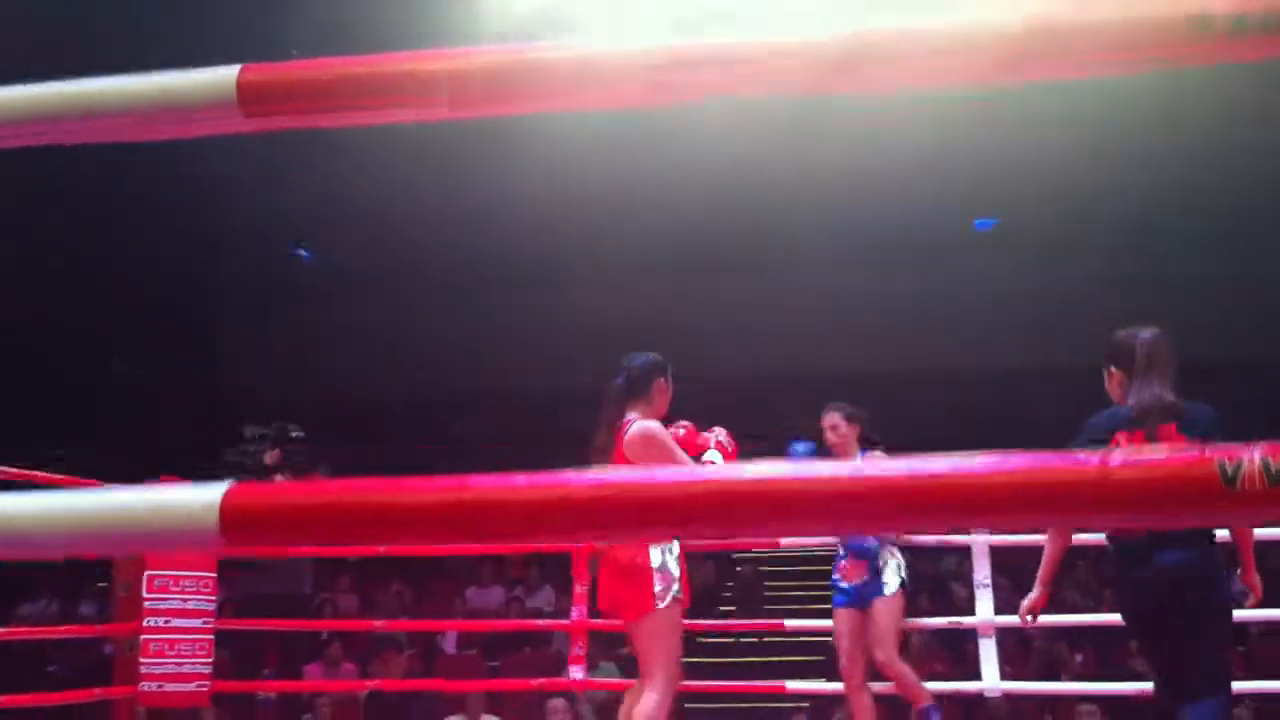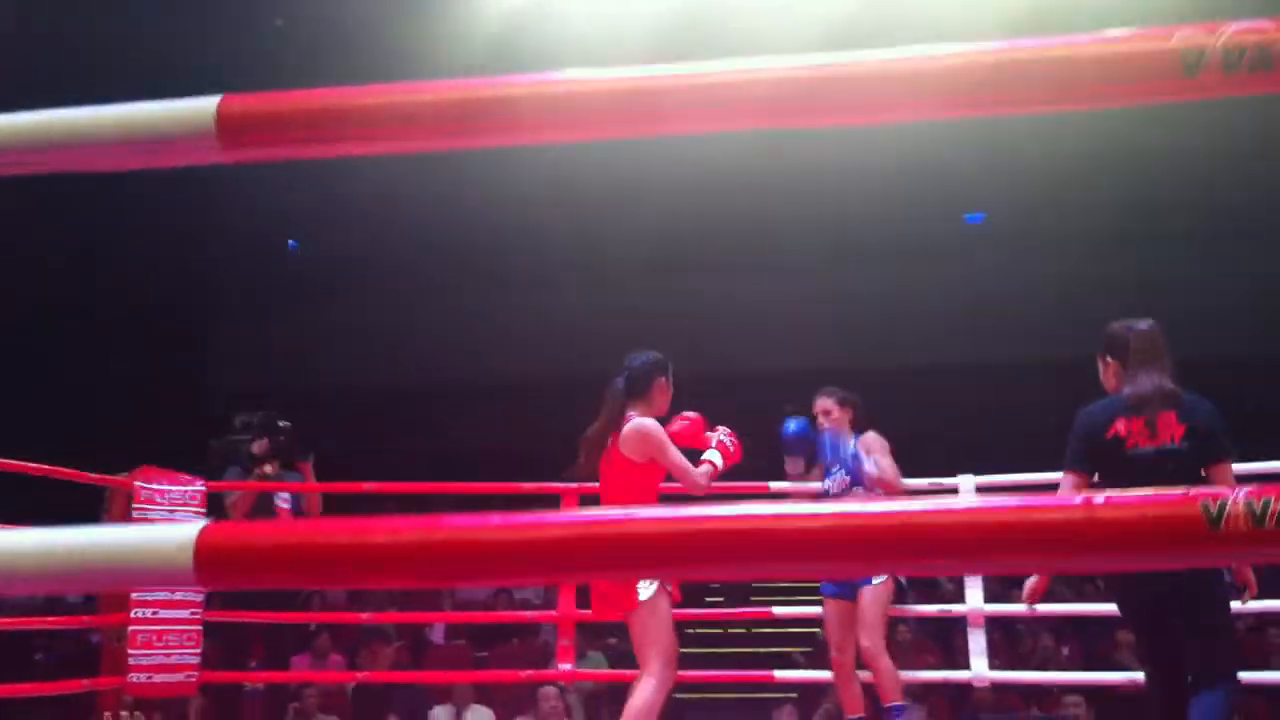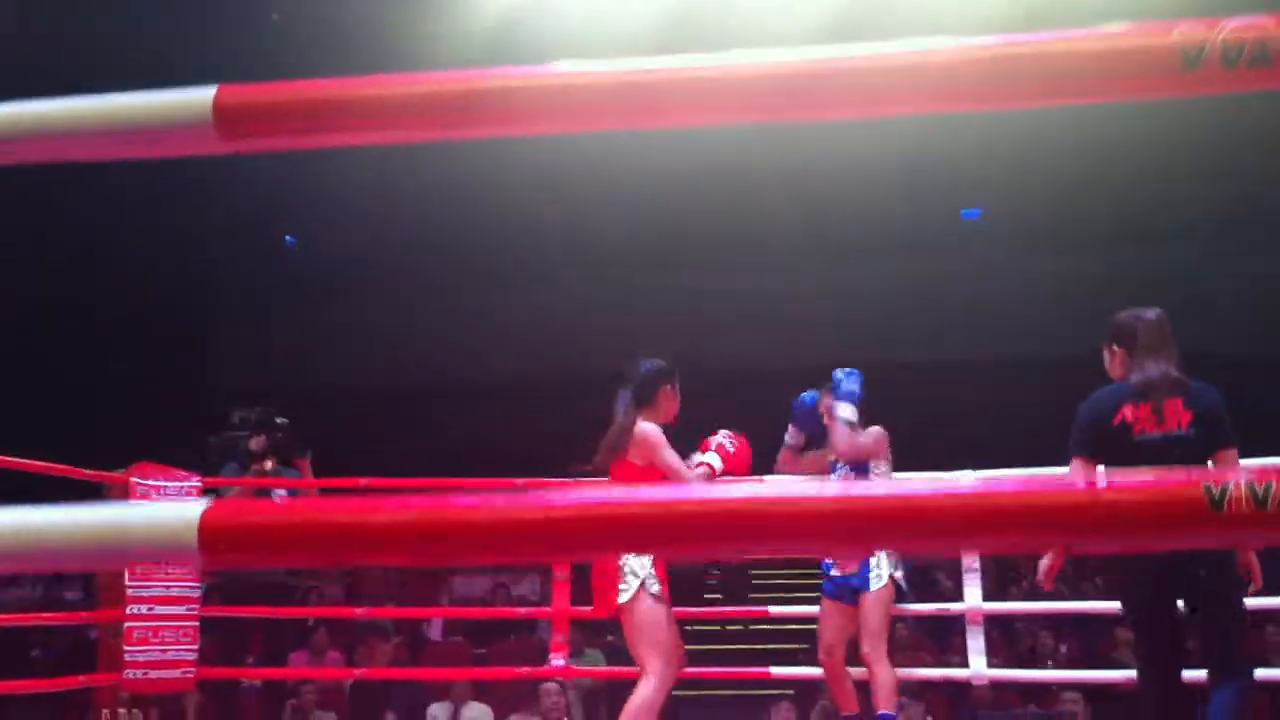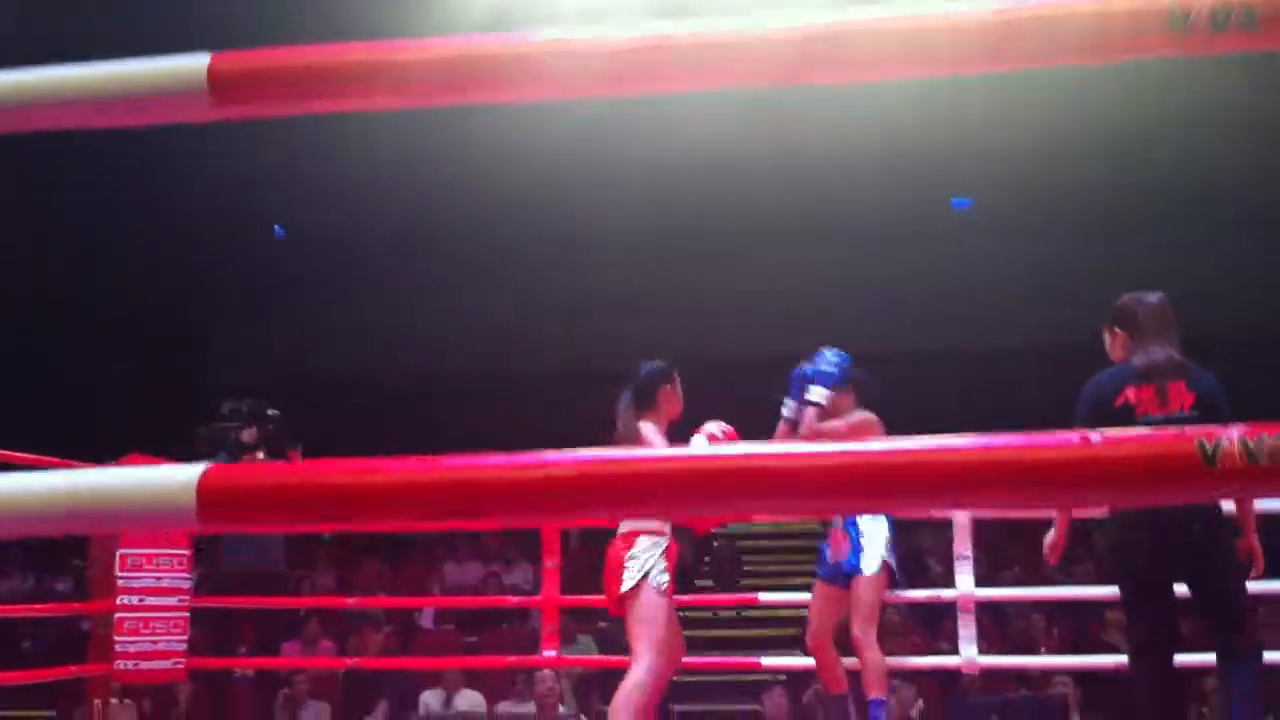
dt=0.1s
person 1, frame 1
left shoulder: (1097, 430)
right shoulder: (1201, 419)
left wrist: (1042, 587)
right wrist: (1248, 565)
left hip: (1136, 575)
right hip: (1194, 567)
left knee: (1172, 680)
person 1, frame 2
left shoulder: (1093, 420)
right shoulder: (1199, 411)
left elbow: (1068, 500)
right elbow: (1225, 491)
left wrist: (1042, 572)
right wrist: (1241, 560)
left hip: (1131, 565)
left knee: (1164, 674)
right knee: (1215, 676)
person 1, frame 3
left shoulder: (1100, 407)
right shoulder: (1203, 398)
left elbow: (1078, 485)
left wrist: (1055, 553)
right wrist: (1247, 547)
left hip: (1137, 549)
right hip: (1200, 542)
left knee: (1159, 665)
right knee: (1231, 665)
person 1, frame 4
left shoulder: (1102, 388)
right shoulder: (1203, 382)
left wrist: (1060, 528)
right wrist: (1249, 530)
left hip: (1135, 530)
right hip: (1199, 523)
left knee: (1150, 648)
right knee: (1237, 639)
person 2, frame 1
left shoulder: (616, 431)
right shoulder: (650, 431)
left wrist: (671, 443)
right wrist: (717, 450)
left hip: (623, 558)
right hip: (649, 557)
left knee: (653, 678)
right knee: (661, 683)
person 2, frame 2
left shoulder: (616, 429)
right shoulder: (645, 428)
right elbow: (697, 483)
left wrist: (669, 436)
right wrist: (718, 451)
left knee: (659, 665)
right knee: (658, 673)
person 2, frame 3
left shoulder: (629, 434)
right shoulder: (646, 433)
right elbow: (690, 484)
left wrist: (702, 458)
right wrist: (718, 456)
left hip: (638, 561)
right hip: (634, 560)
left knee: (671, 662)
right knee: (657, 673)
person 2, frame 4
left shoulder: (638, 432)
right shoulder: (645, 432)
left hip: (646, 550)
right hip: (643, 550)
left knee: (669, 652)
right knee: (649, 663)
person 3, frame 1
left shoulder: (876, 461)
left wrist: (878, 535)
left hip: (880, 561)
right hip: (847, 569)
left knee: (885, 659)
right knee: (850, 668)
person 3, frame 2
left shoulder: (870, 441)
right shoulder: (827, 459)
left elbow: (894, 485)
left wrist: (857, 462)
right wrist: (794, 454)
left knee: (870, 647)
right knee: (839, 658)
person 3, frame 3
left shoulder: (876, 435)
right shoulder: (833, 456)
left elbow: (848, 450)
left wrist: (845, 406)
left hip: (875, 551)
right hip: (842, 559)
left knee: (872, 650)
right knee: (830, 654)
person 3, frame 4
left shoulder: (863, 420)
right shoulder: (832, 434)
left elbow: (807, 435)
left wrist: (819, 387)
right wrist: (795, 402)
left hip: (867, 533)
right hip: (840, 536)
left knee: (863, 636)
right knee: (817, 639)
